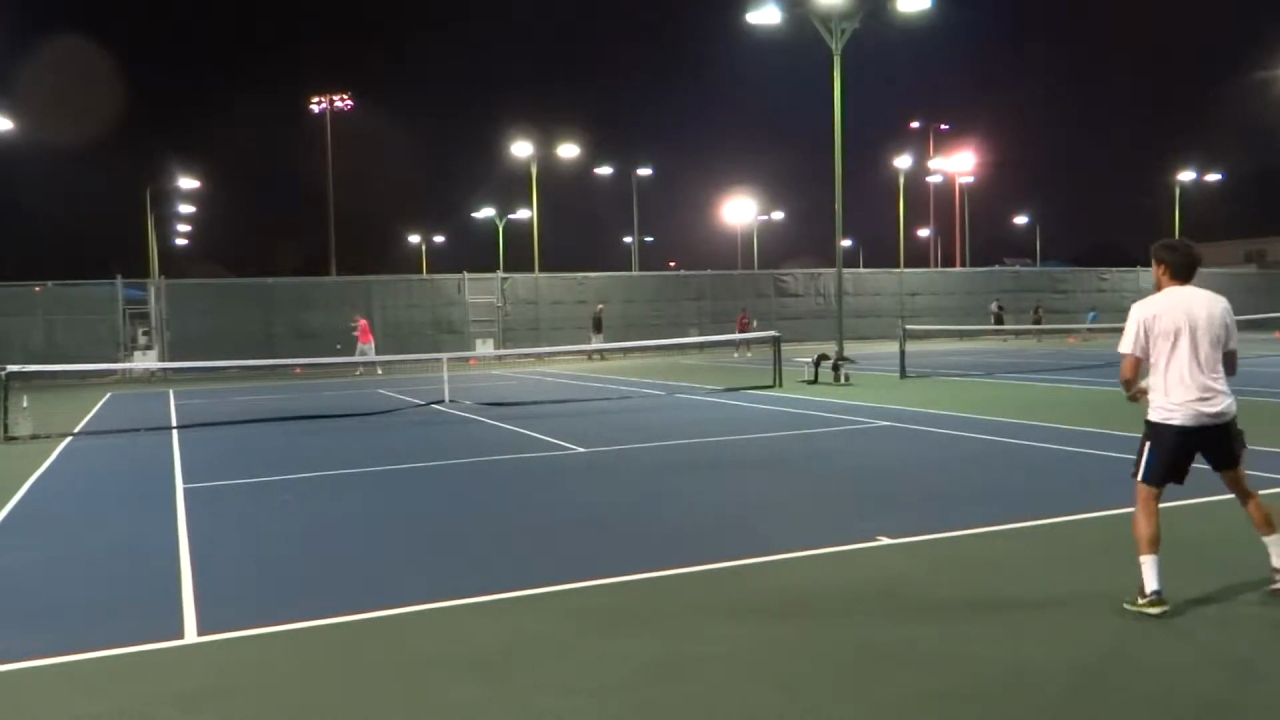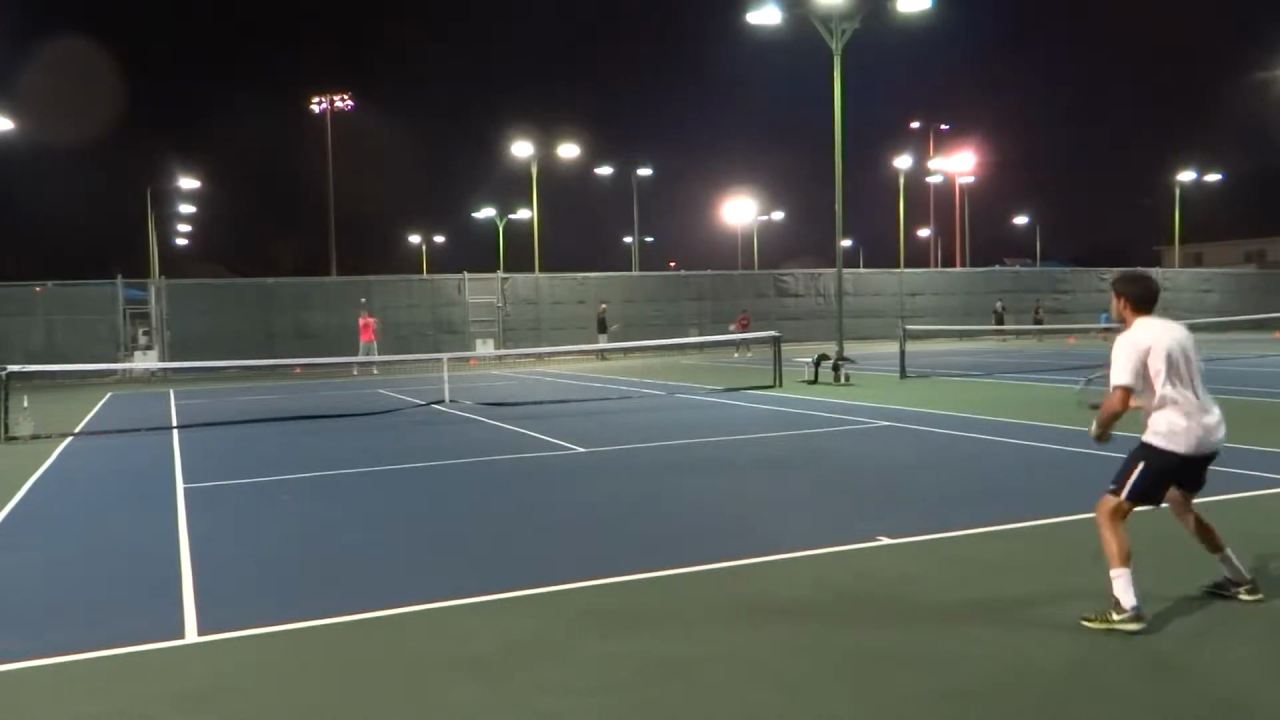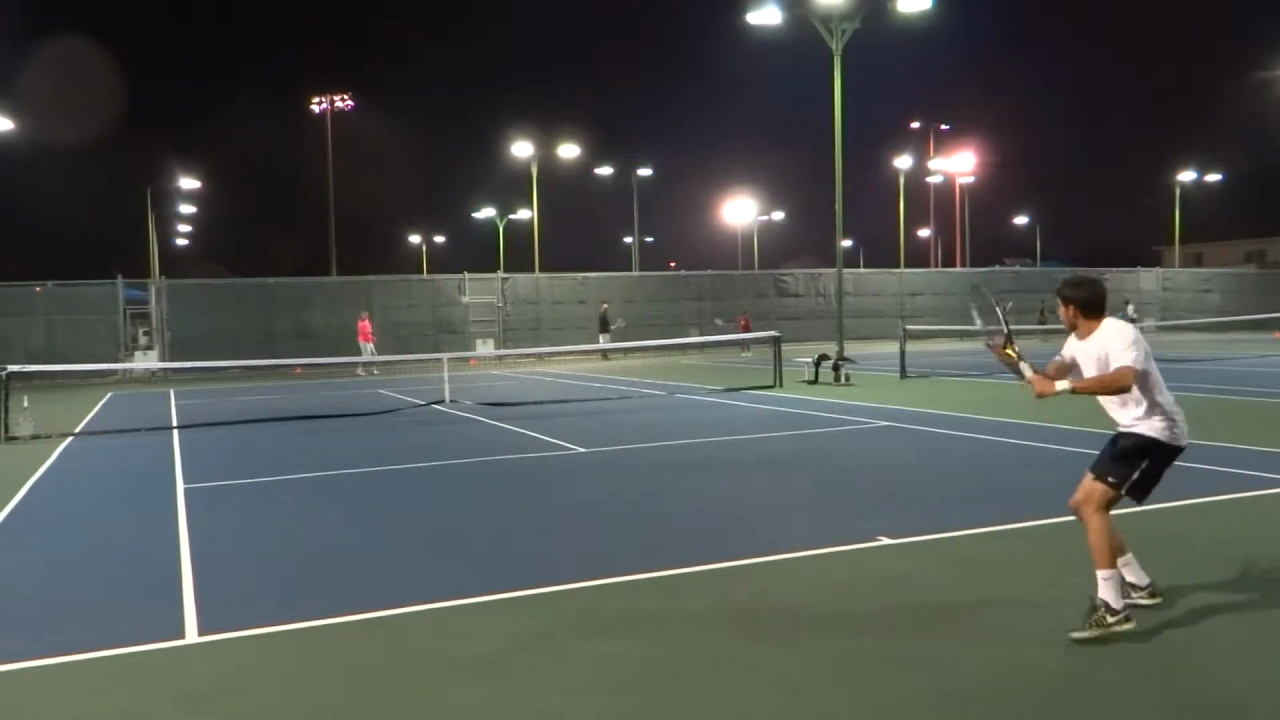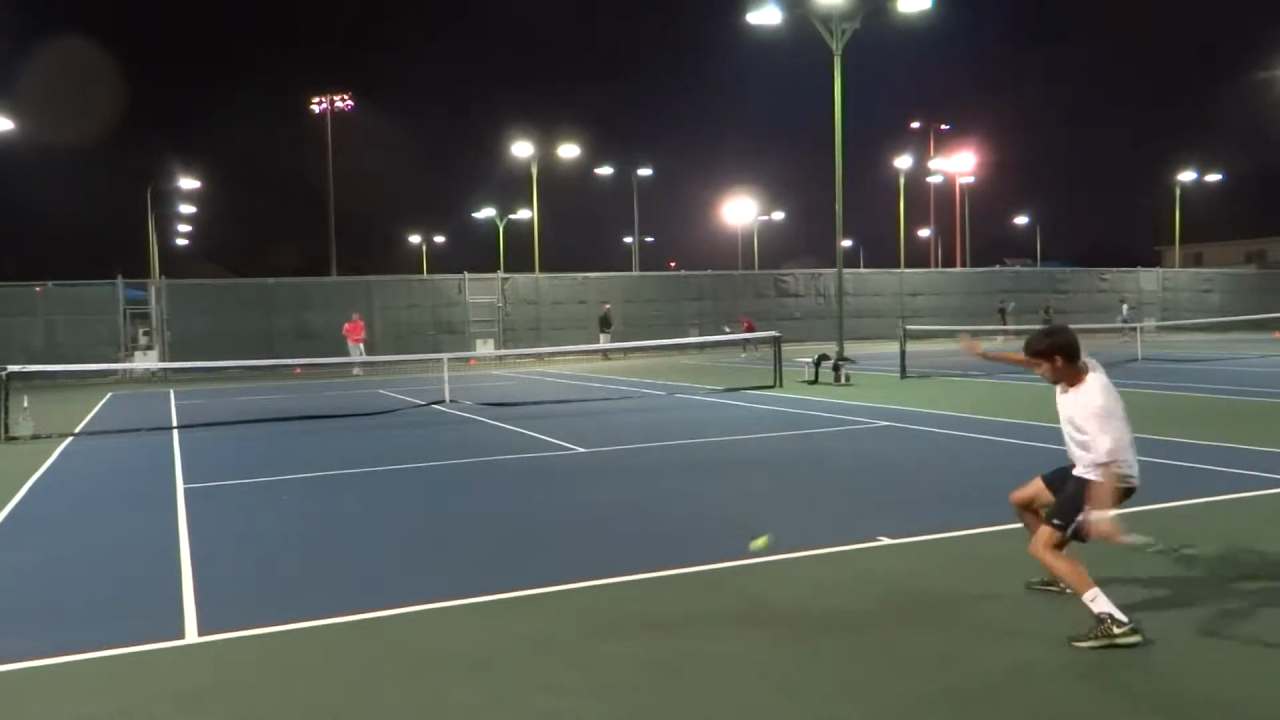
dt=0.4s
person 1, frame 1
left shoulder: (1145, 310)
right shoulder: (1219, 305)
left elbow: (1129, 372)
right elbow: (1230, 366)
left wrist: (1134, 390)
left hip: (1170, 416)
right hip: (1219, 411)
left knee: (1146, 499)
right knee: (1240, 487)
left ankle: (1151, 591)
person 1, frame 2
left shoulder: (1130, 341)
right shoulder: (1179, 332)
left elbow: (1119, 405)
left wrist: (1100, 426)
right wrist: (1125, 404)
left hip: (1172, 440)
right hip: (1208, 434)
left knee: (1107, 511)
right knee: (1180, 505)
left ankle: (1125, 606)
right ankle: (1238, 579)
person 1, frame 3
left shoulder: (1116, 333)
right shoulder: (1080, 341)
left elbow: (1122, 381)
right elbow: (1052, 374)
left wrist: (1062, 386)
left hip: (1155, 435)
right hip: (1135, 434)
left knee: (1090, 506)
right knee: (1081, 505)
left ankle: (1111, 609)
right ankle: (1138, 582)
person 1, frame 4
left shoulder: (1093, 403)
right shoulder: (1077, 365)
left elbow: (1110, 464)
right elbow: (1035, 363)
left wrist: (1102, 514)
right wrist: (988, 355)
left hip: (1103, 478)
right hip: (1086, 469)
left knee: (1043, 547)
right knee: (1021, 500)
left ankle: (1114, 622)
right ankle: (1067, 575)
